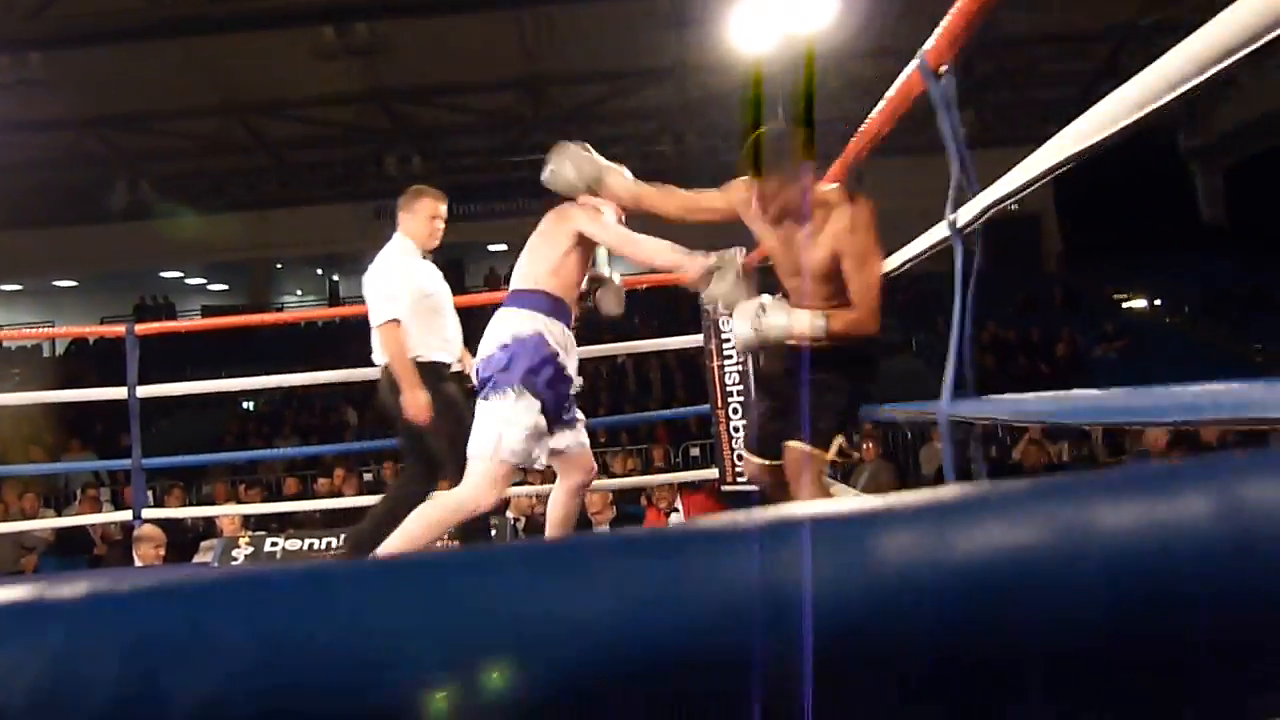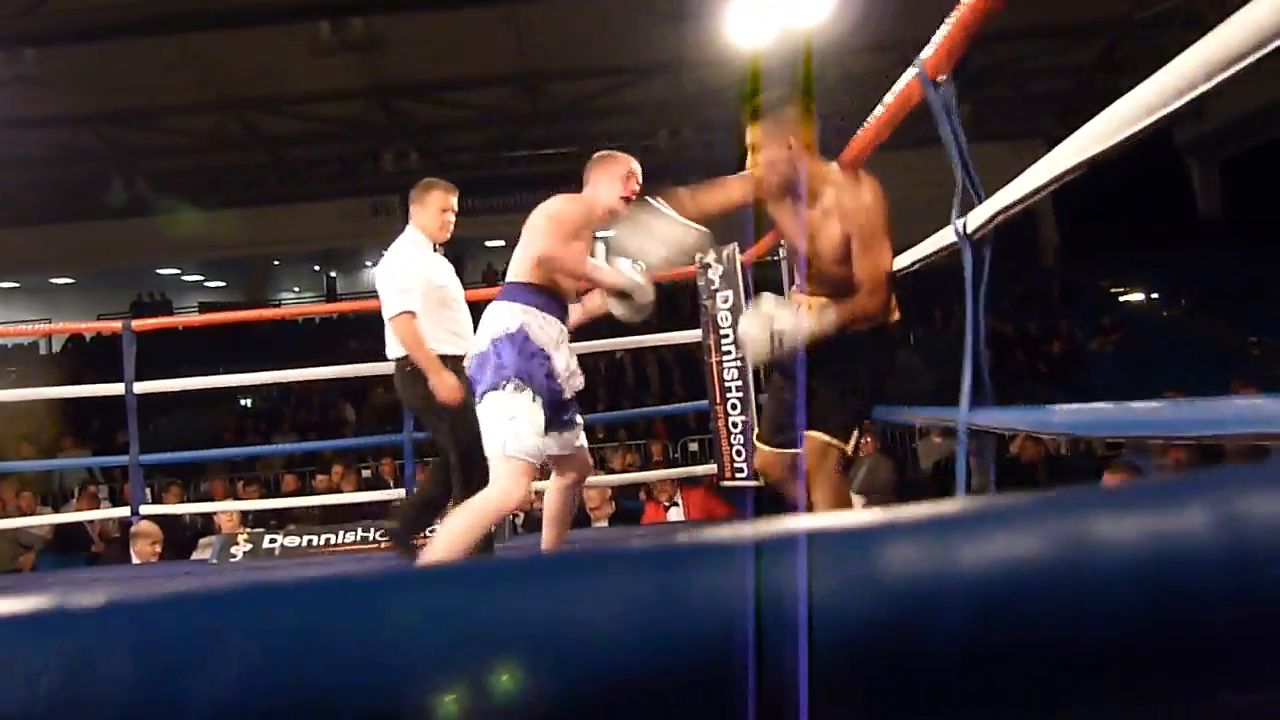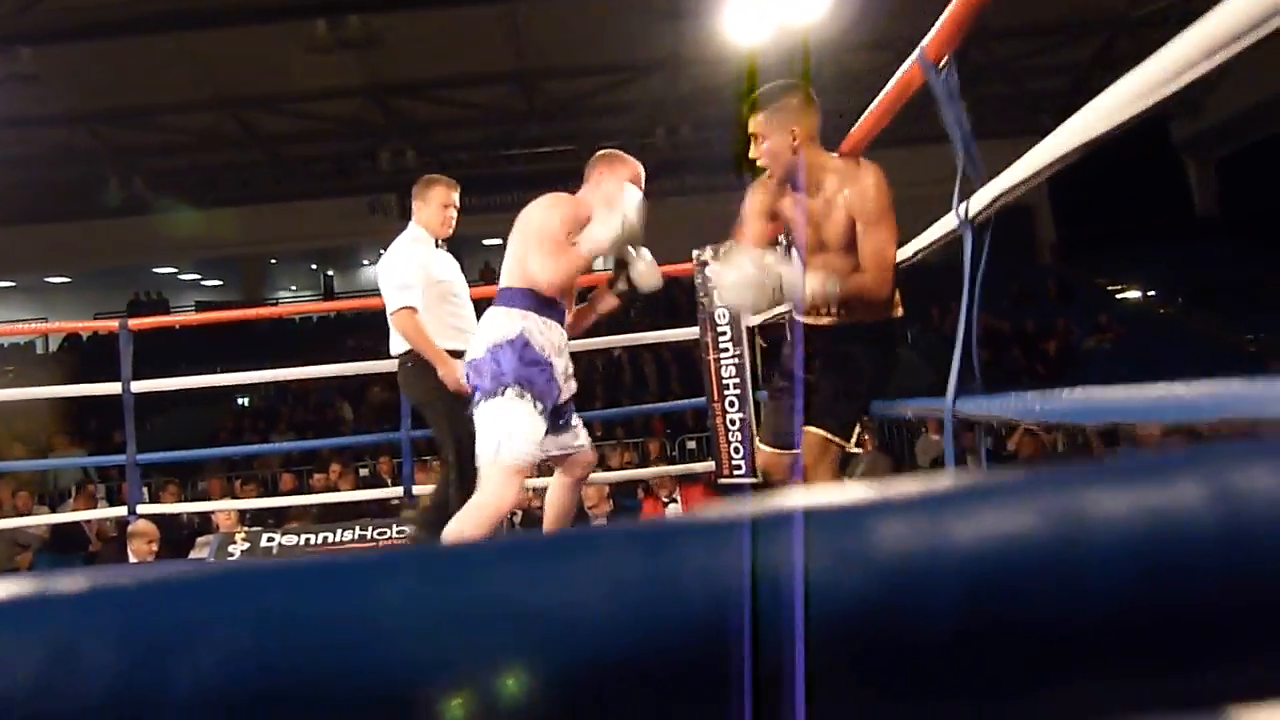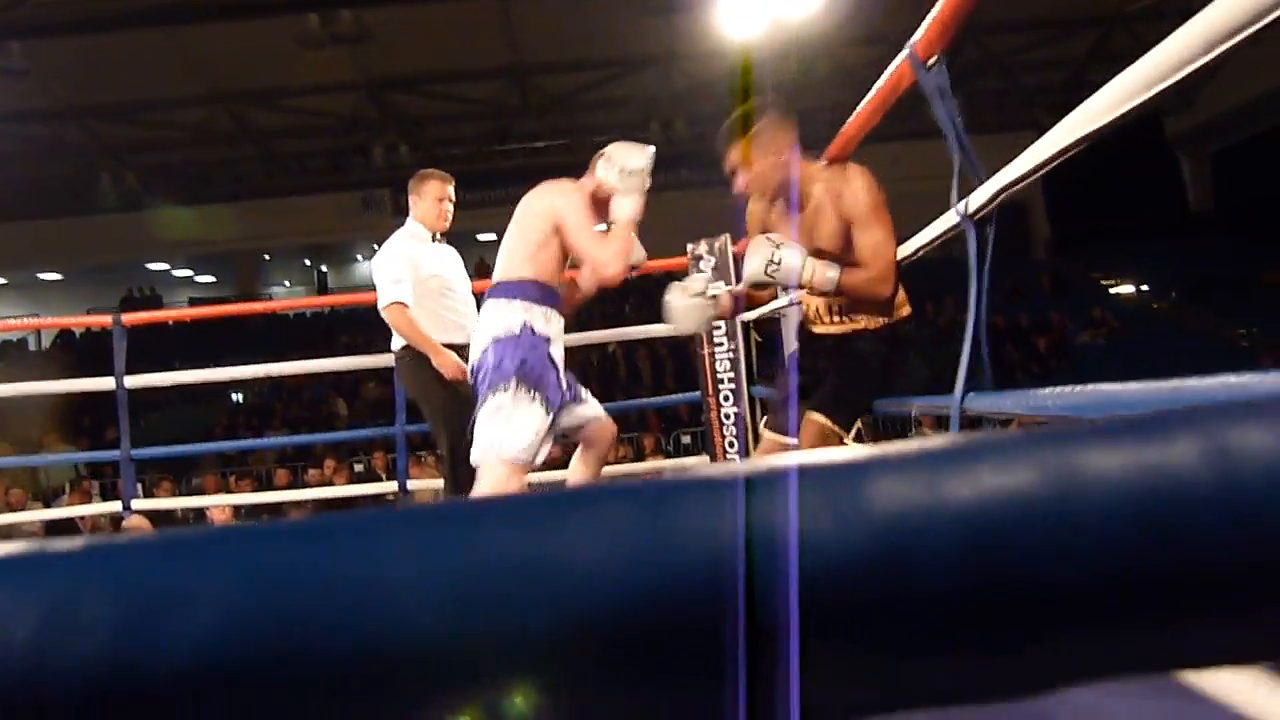
dt=0.1s
person 1, frame 1
left shoulder: (848, 217)
right shoulder: (749, 198)
left elbow: (868, 318)
right elbow: (671, 202)
left wrist: (795, 322)
right wrist: (602, 172)
left hip: (840, 349)
right hip: (789, 346)
left knee: (803, 465)
right knee: (762, 468)
person 1, frame 2
left shoulder: (858, 197)
right shoulder: (761, 186)
left elbow: (874, 301)
right elbow: (696, 202)
left wrist: (816, 321)
left hip: (859, 337)
right hip: (800, 337)
left knee: (818, 454)
right knee: (768, 462)
person 1, frame 3
left shoulder: (862, 182)
right shoulder: (767, 192)
left elbow: (879, 284)
right elbow: (743, 262)
left wrist: (807, 285)
right wrist: (734, 278)
left hip: (864, 329)
right hip: (809, 329)
left knee: (817, 451)
right knee: (772, 462)
person 1, frame 4
left shoulder: (851, 187)
right shoulder: (762, 209)
left elbow: (881, 285)
right elbow: (758, 291)
left wrist: (805, 269)
right wrist: (711, 301)
left hip: (875, 334)
right hip: (818, 335)
left knee: (812, 443)
right knee: (771, 455)
person 2, frame 1
left shoulder: (577, 240)
right shoulder: (580, 213)
right elbow: (630, 244)
left wrist: (594, 297)
right wrist: (706, 267)
left hip: (539, 350)
right hip: (525, 345)
left knee: (580, 469)
right knee: (482, 491)
person 2, frame 2
left shoulder: (580, 234)
right shoulder: (569, 208)
right elbow: (545, 248)
left wrist: (601, 294)
right wrist: (610, 277)
left hip: (537, 351)
right hip: (515, 340)
left knee: (574, 465)
right knee: (512, 488)
person 2, frame 3
left shoulder: (579, 228)
right shoulder: (558, 208)
right elbow: (547, 278)
left wrist: (615, 293)
right wrist: (597, 240)
left hip: (538, 351)
right hip: (514, 346)
left knee: (579, 463)
right knee: (502, 490)
person 2, frame 4
left shoulder: (563, 204)
right shoulder: (566, 193)
right elbow: (610, 270)
right wrist: (627, 204)
left hip: (531, 341)
right hip: (514, 335)
left knee: (601, 435)
right knee: (502, 487)
person 3, frame 1
left shoulder: (425, 268)
right shoulder: (393, 264)
right elbow: (389, 327)
left wrist: (467, 361)
right wrist: (413, 387)
left hip: (430, 377)
right hip: (419, 379)
left knee: (421, 475)
right knee: (467, 463)
left ankle: (357, 546)
person 3, frame 2
left shoulder: (436, 261)
right shoulder: (404, 258)
right elbow: (402, 321)
right wrist: (437, 374)
left hip: (447, 374)
right hip: (425, 373)
left knee: (452, 466)
right knee: (472, 462)
left ankle: (404, 535)
right ankle: (476, 553)
person 3, frame 3
left shoulder: (443, 257)
right shoulder: (405, 254)
right elbow: (403, 315)
right wrist: (444, 363)
left hip: (450, 366)
right hip: (428, 367)
left knee: (464, 457)
right knee: (467, 460)
left ankle: (431, 534)
person 3, frame 4
left shoulder: (448, 254)
right shoulder: (400, 250)
right elbow: (393, 308)
right wrist: (437, 353)
left hip: (457, 360)
right hip: (427, 362)
left knee: (468, 449)
right knee: (461, 451)
